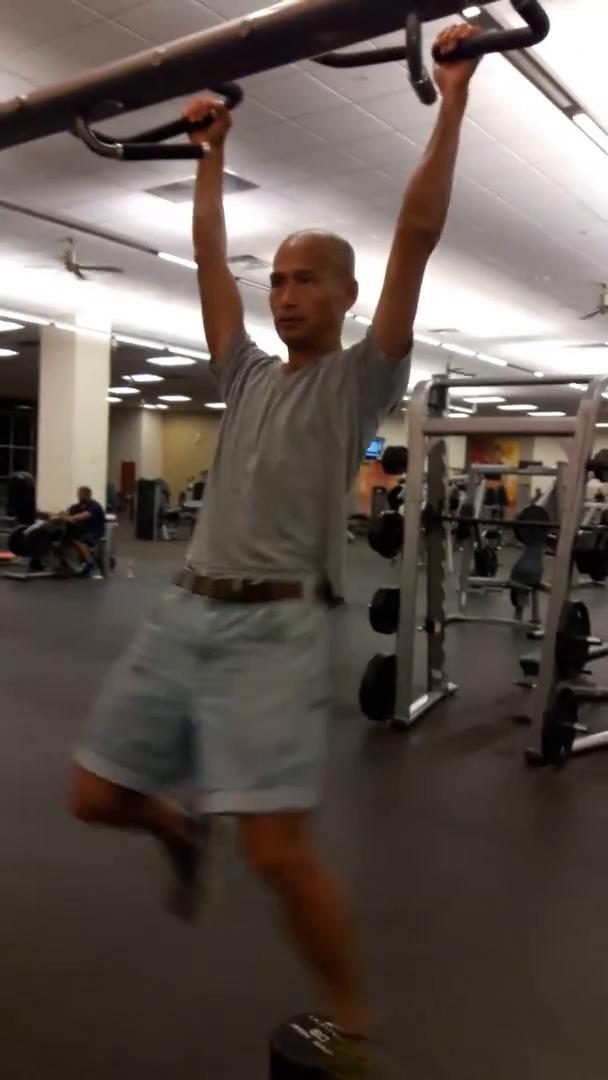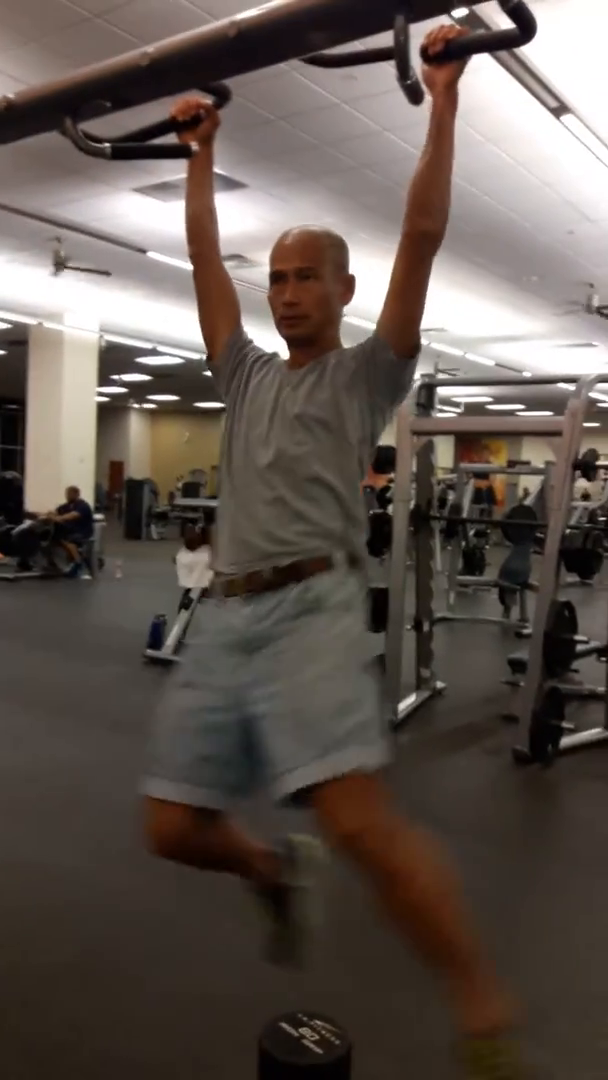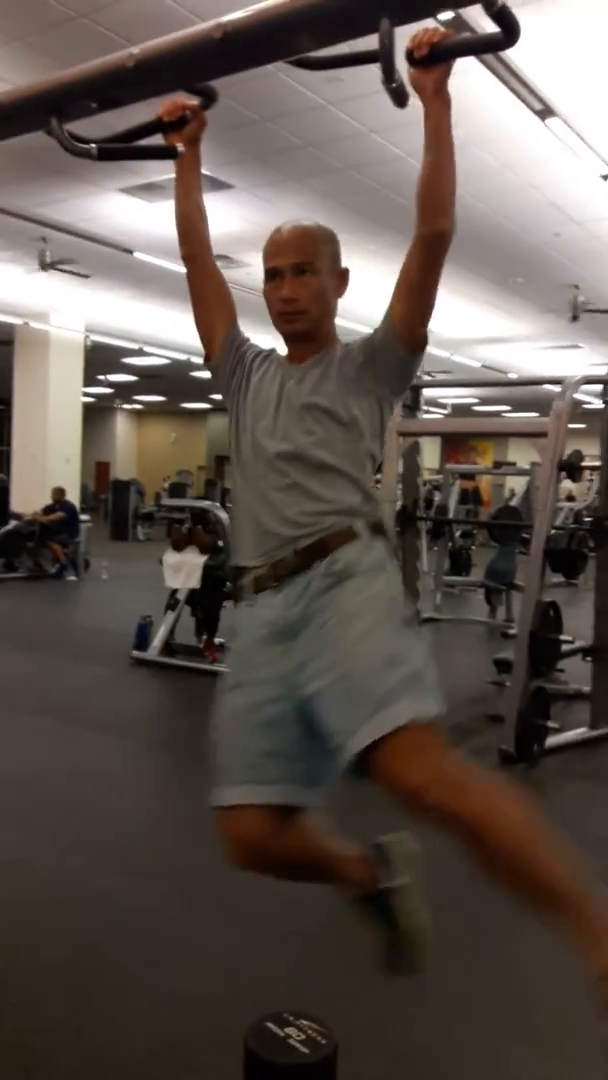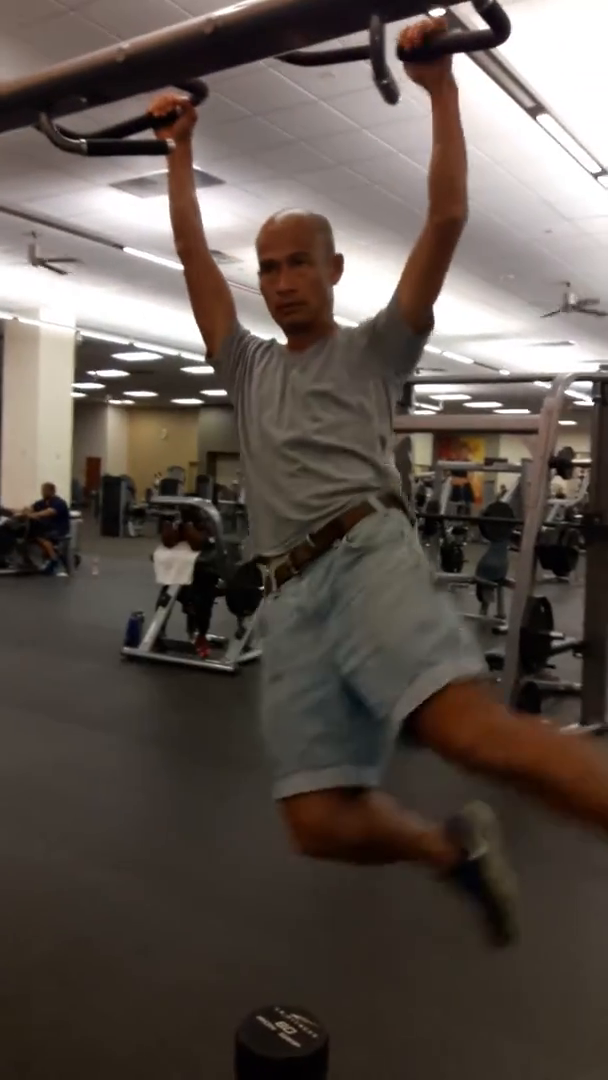
dt=0.1s
person 1, frame 1
left shoulder: (366, 377)
right shoulder: (252, 374)
left elbow: (417, 238)
right elbow: (214, 266)
left wrist: (455, 98)
right wrist: (211, 155)
left hip: (272, 632)
right hip: (186, 617)
left knee: (277, 846)
right knee: (95, 797)
right ankle: (181, 829)
person 1, frame 2
left shoulder: (367, 370)
right shoulder: (246, 376)
left elbow: (419, 238)
right elbow: (207, 263)
left wrist: (443, 99)
right wrist: (200, 152)
left hip: (314, 609)
right hip: (226, 618)
left knee: (363, 820)
right knee: (167, 829)
right ankle: (275, 870)
person 1, frame 3
left shoulder: (367, 365)
right shoulder: (245, 372)
left elbow: (433, 239)
right elbow: (198, 261)
left wrist: (435, 101)
right wrist: (190, 155)
left hip: (344, 584)
right hip: (263, 612)
left knee: (423, 774)
right knee: (250, 836)
right ankle: (374, 877)
person 1, frame 4
left shoulder: (374, 349)
right shoulder: (246, 364)
left elbow: (445, 225)
right elbow: (193, 254)
left wrist: (438, 90)
right wrist: (180, 148)
left hip: (366, 557)
right hip: (290, 595)
left knee: (474, 732)
right knee: (321, 825)
right ankle: (458, 845)
